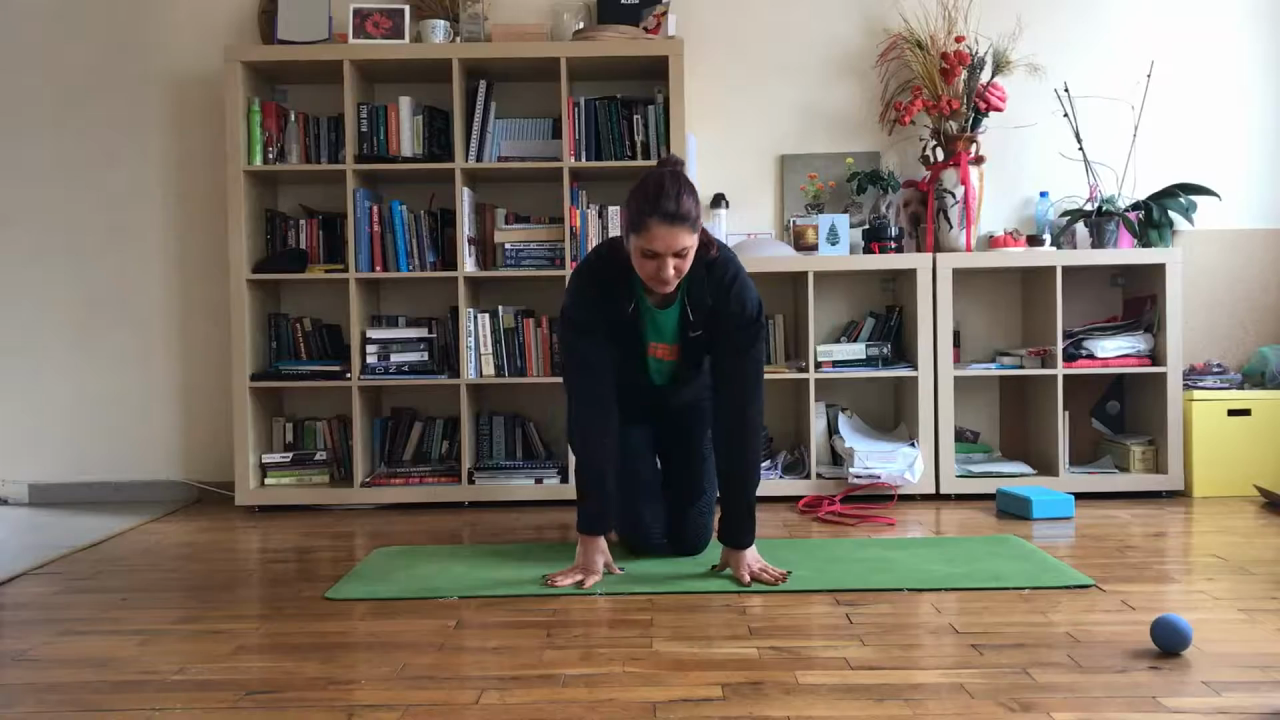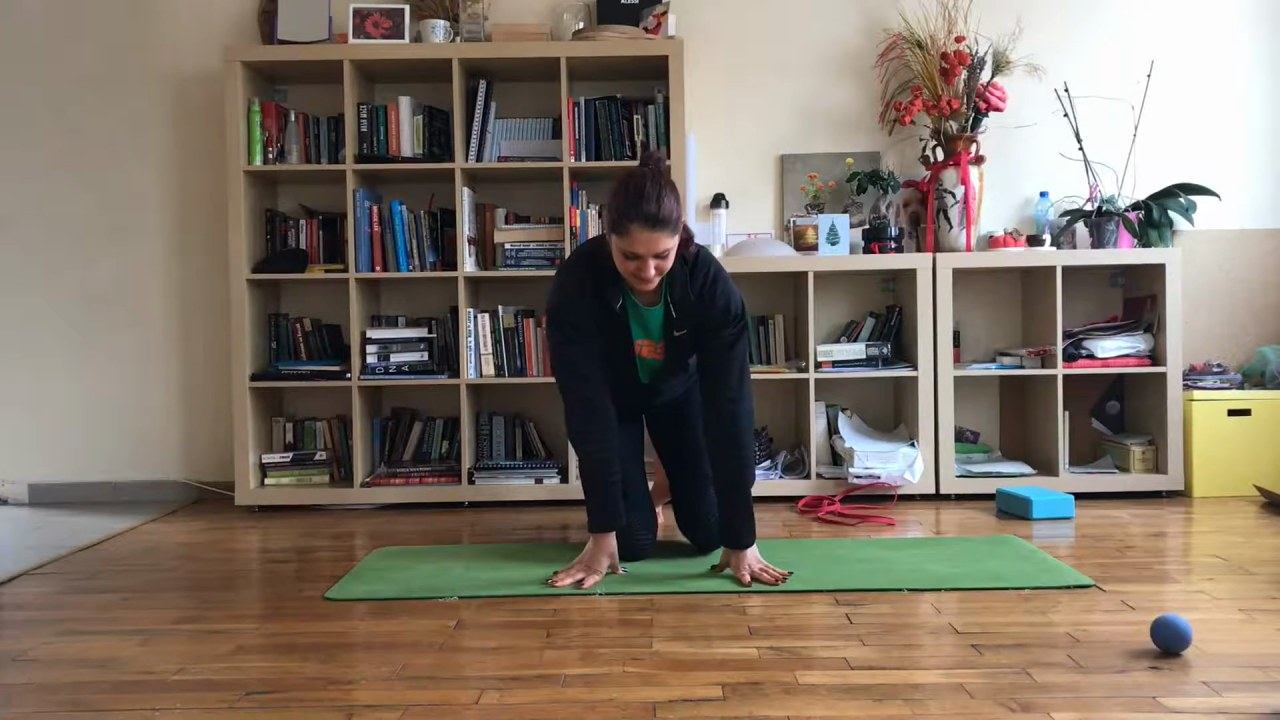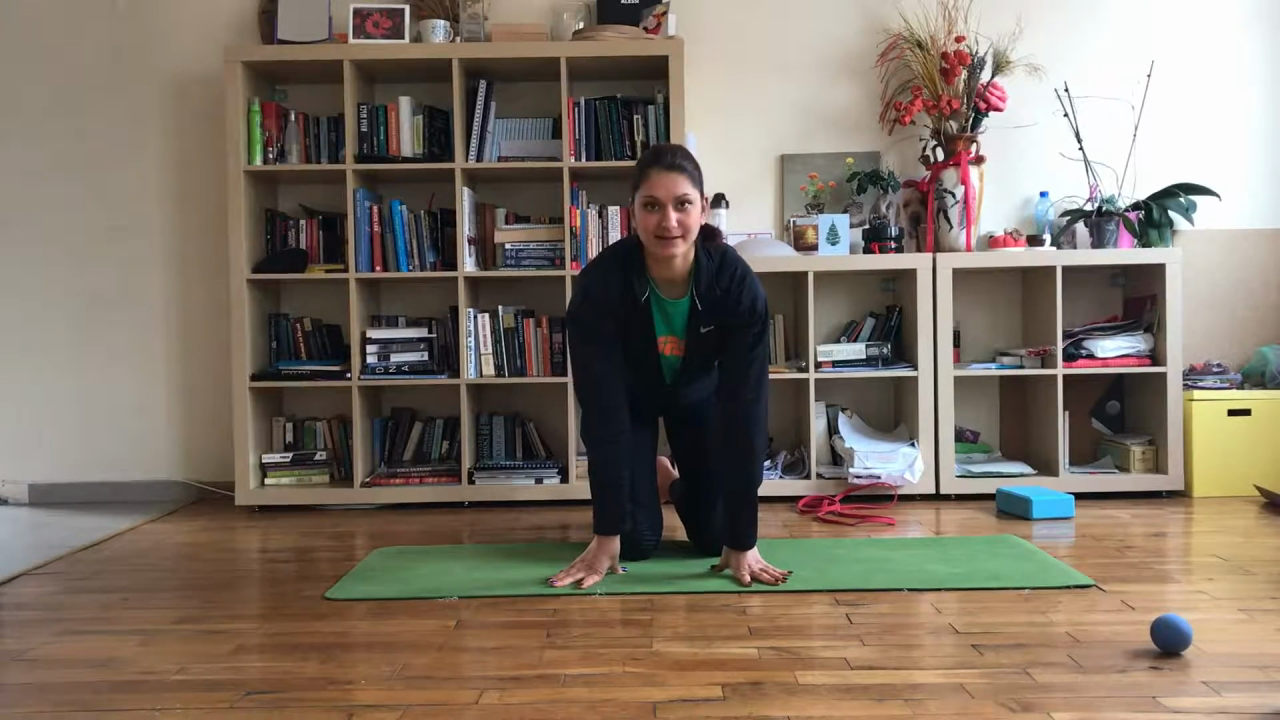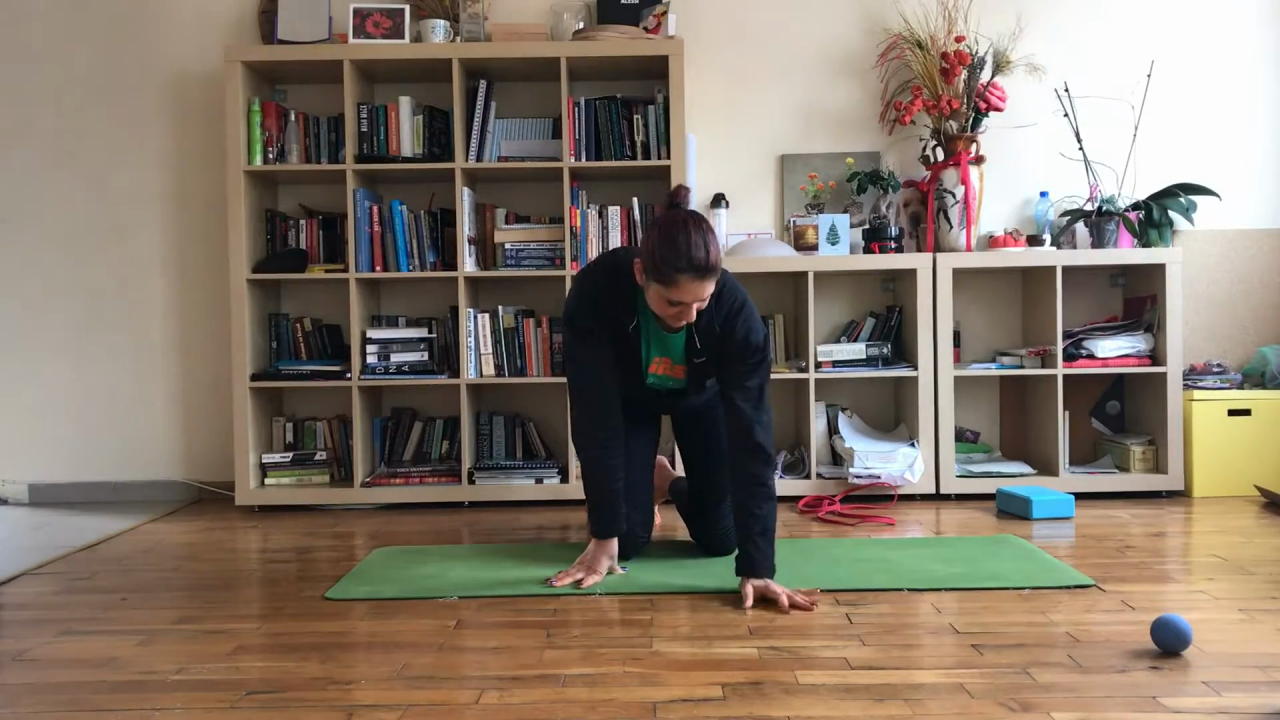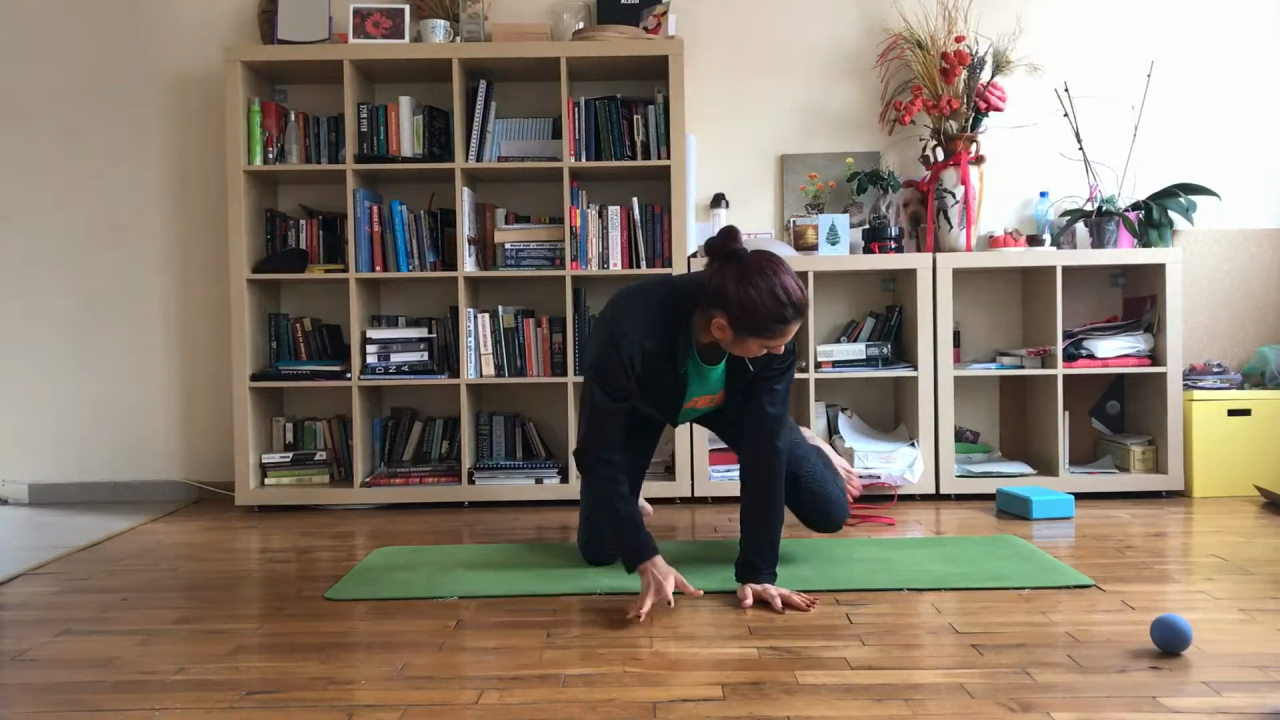
dt=1s
person 1, frame 1
left shoulder: (727, 280)
right shoulder: (593, 281)
left elbow: (740, 407)
right elbow: (591, 408)
left wrist: (740, 540)
right wrist: (591, 539)
left hip: (690, 394)
right hip: (622, 396)
left knee: (690, 539)
right knee: (642, 535)
left ankle: (661, 476)
right ankle: (641, 480)
person 1, frame 2
left shoulder: (708, 281)
right shoulder: (577, 282)
left elbow: (728, 404)
right elbow: (587, 409)
left wrist: (740, 539)
right wrist: (602, 534)
left hip: (678, 389)
right hip: (613, 396)
left knee: (707, 531)
right knee: (633, 540)
left ankle: (671, 482)
right ankle: (641, 492)
person 1, frame 3
left shoulder: (736, 282)
right shoulder: (600, 282)
left elbow: (744, 408)
right elbow: (602, 411)
left wrist: (741, 540)
right wrist: (606, 535)
left hip: (699, 394)
right hip: (629, 397)
left knee: (714, 536)
right knee: (636, 541)
left ankle: (677, 484)
right ankle: (653, 481)
person 1, frame 4
left shoulder: (734, 309)
right shoulder: (596, 291)
left elbow: (749, 436)
right elbow: (595, 418)
left wrist: (757, 566)
right wrist: (603, 537)
left hip: (704, 396)
right hip: (630, 396)
left knee: (721, 538)
right knee: (628, 539)
left ankle: (672, 484)
right ankle: (649, 483)
person 1, frame 5
left shoulder: (773, 333)
right shoulder: (630, 330)
left elbow: (764, 442)
right elbow: (599, 451)
left wrist: (758, 571)
right wrist: (646, 559)
left hip: (729, 401)
right hip: (641, 407)
left knee: (830, 511)
right knee: (599, 549)
left ankle: (807, 450)
right ankle: (624, 503)
